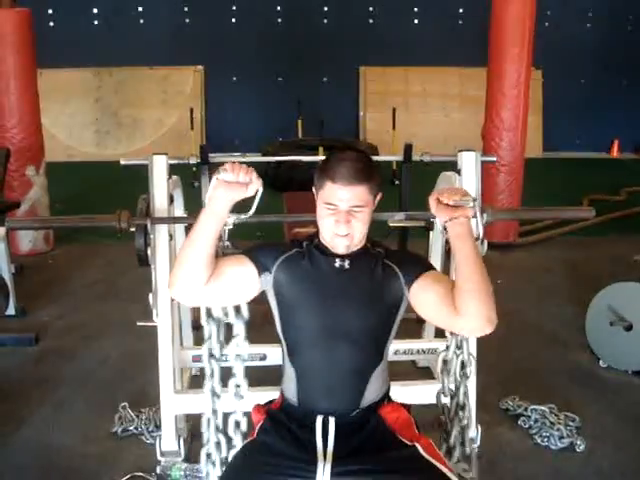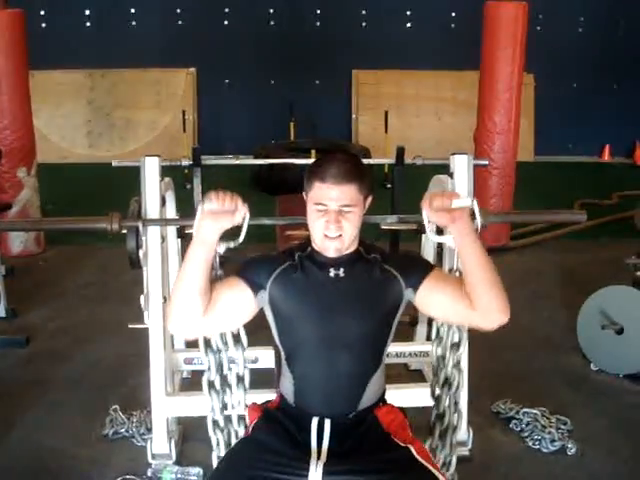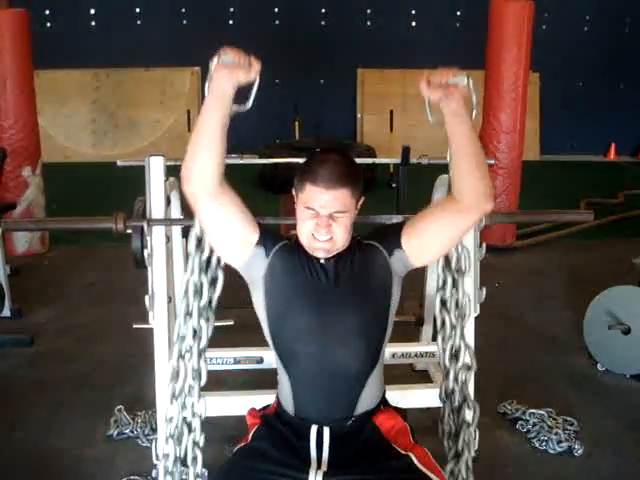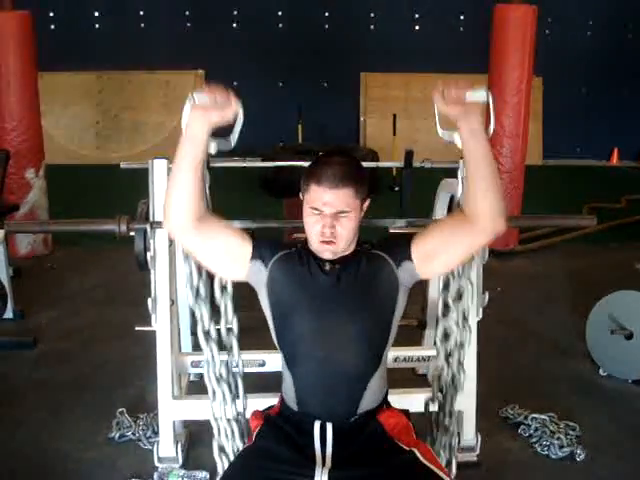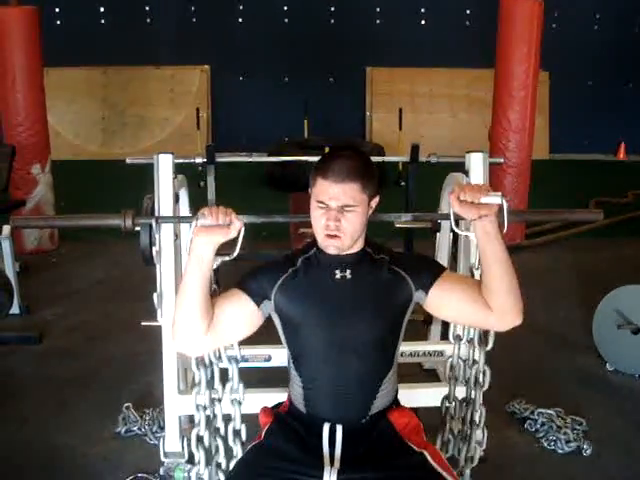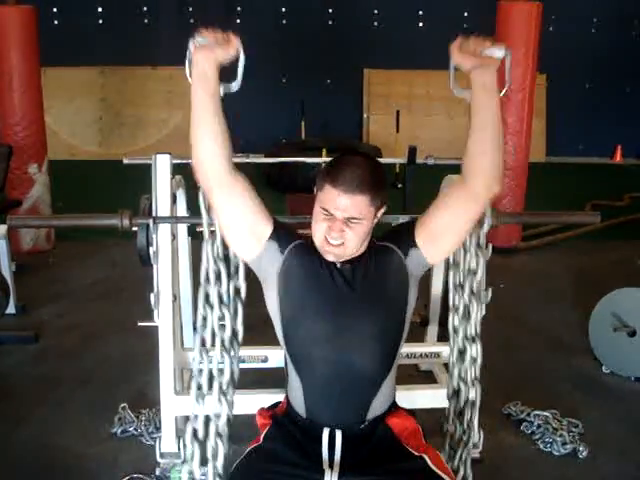
dt=0.5s
person 1, frame 1
left shoulder: (400, 269)
right shoulder: (279, 261)
left elbow: (476, 322)
right elbow: (188, 289)
left wrist: (458, 225)
right wrist: (219, 202)
left hip: (374, 431)
right hip: (288, 432)
person 1, frame 2
left shoulder: (396, 273)
right shoulder: (272, 274)
left elbow: (492, 314)
right elbow: (184, 322)
left wrist: (460, 228)
right wrist: (206, 231)
left hip: (368, 431)
right hip: (285, 431)
person 1, frame 3
left shoulder: (385, 256)
right shoulder: (266, 257)
left elbow: (473, 202)
right elbow: (201, 187)
left wrist: (454, 108)
right wrist: (221, 88)
left hip: (370, 439)
right hip: (282, 441)
person 1, frame 4
left shoulder: (392, 264)
right shoulder: (273, 264)
left elbow: (486, 223)
right elbow: (182, 226)
left wrist: (470, 125)
right wrist: (198, 126)
left hip: (373, 439)
right hip: (287, 439)
person 1, frame 5
left shoulder: (406, 273)
right shoulder: (278, 278)
left elbow: (504, 315)
right elbow: (192, 340)
left wrist: (485, 224)
right wrist: (203, 247)
left hip: (381, 435)
right hip: (296, 436)
person 1, frame 6
left shoulder: (402, 259)
right shoulder: (281, 257)
left elbow: (478, 185)
right elbow: (217, 175)
left wrist: (484, 76)
right wrist: (205, 67)
left hip: (379, 442)
right hip: (293, 442)
